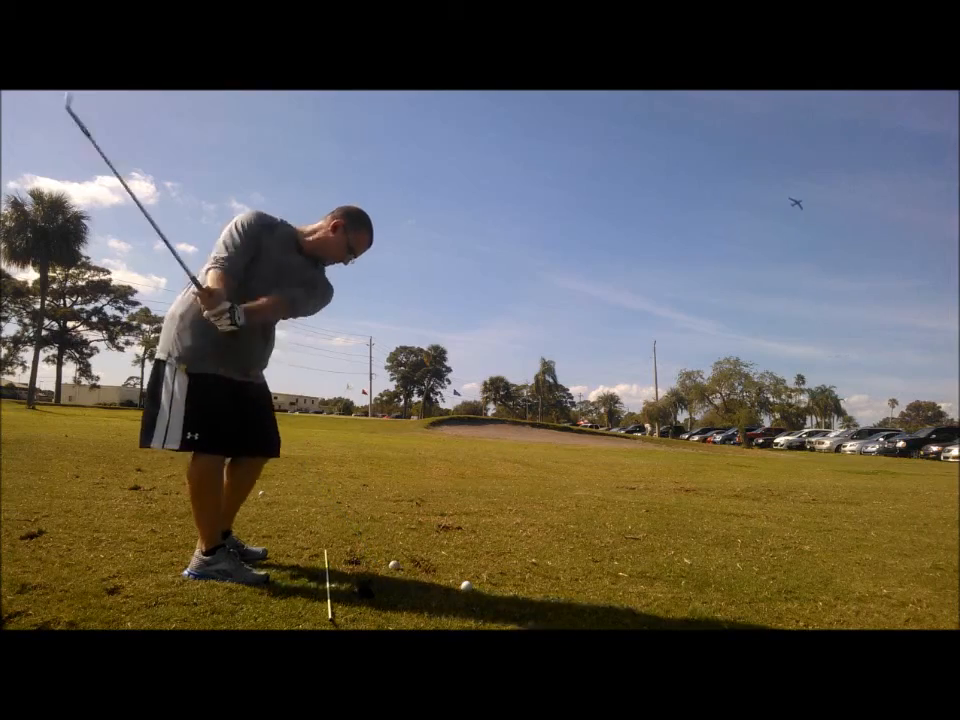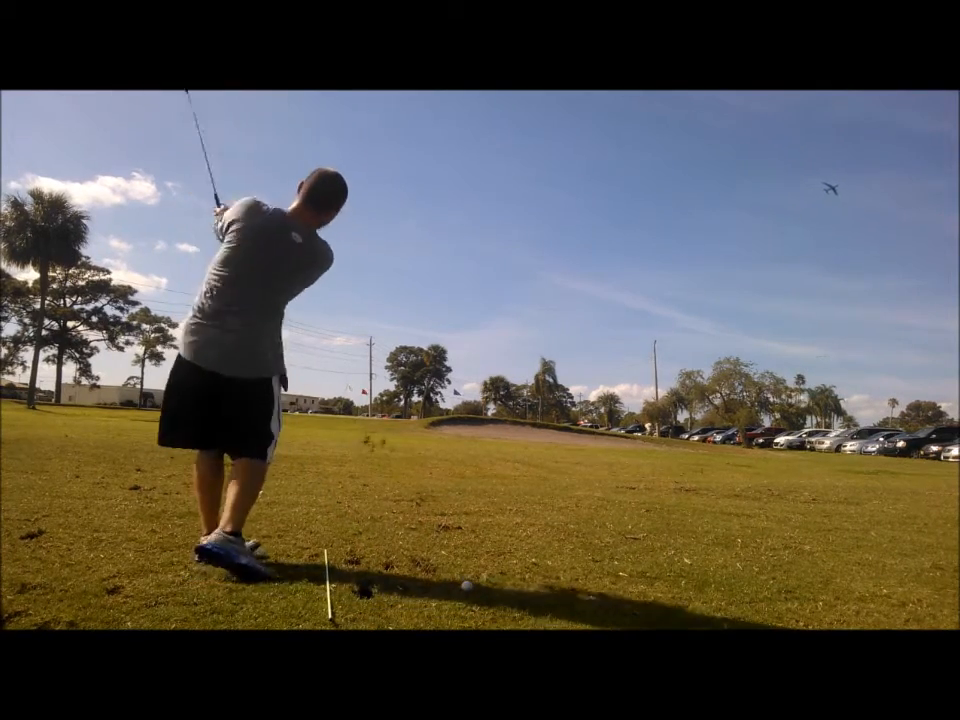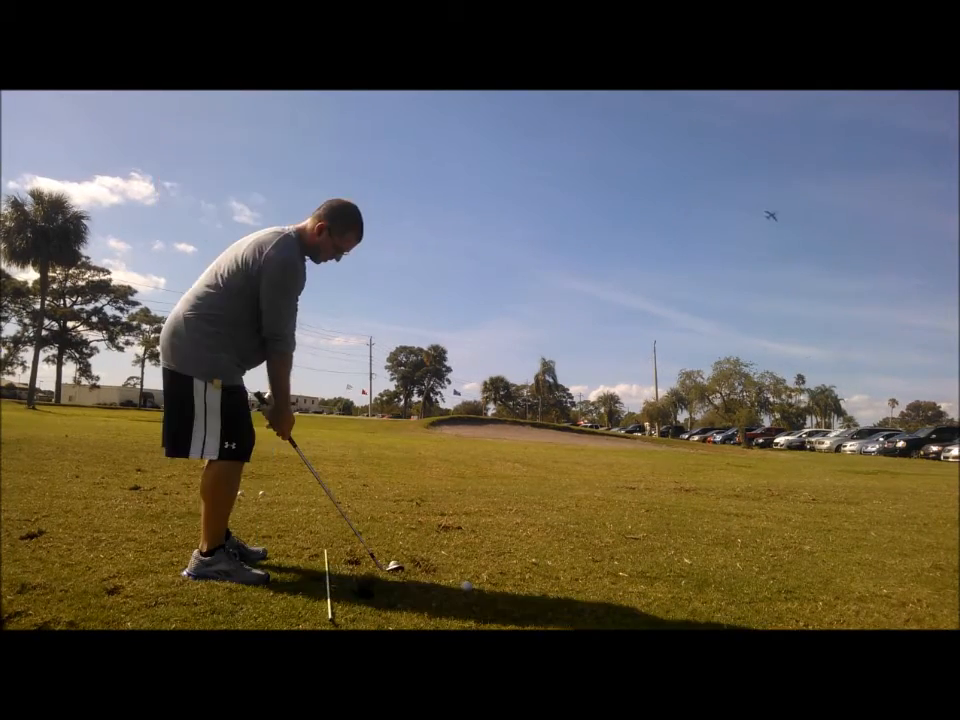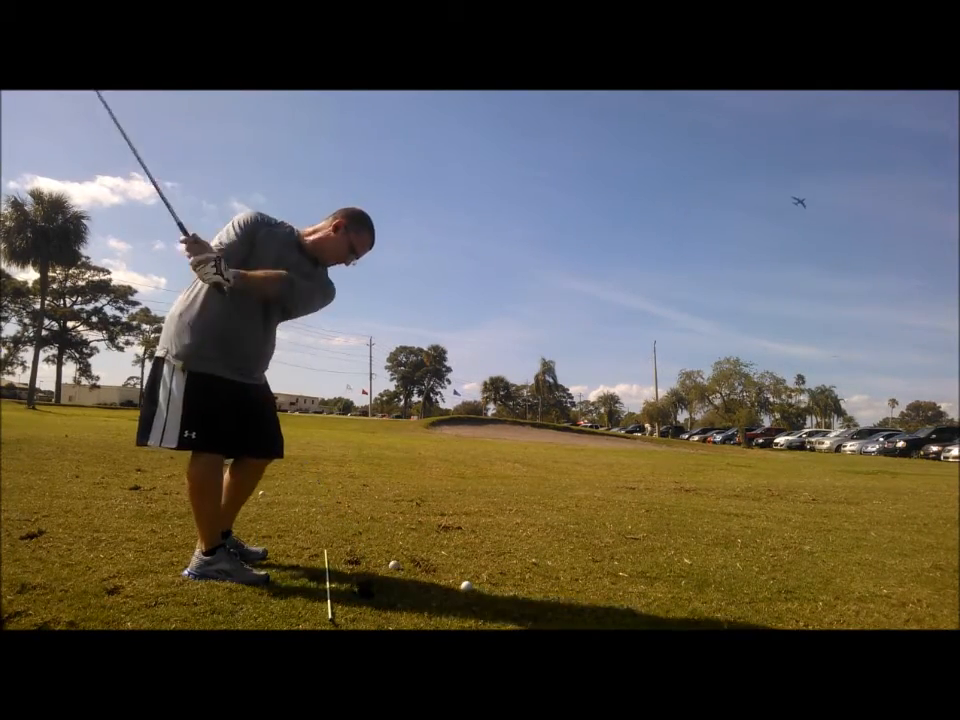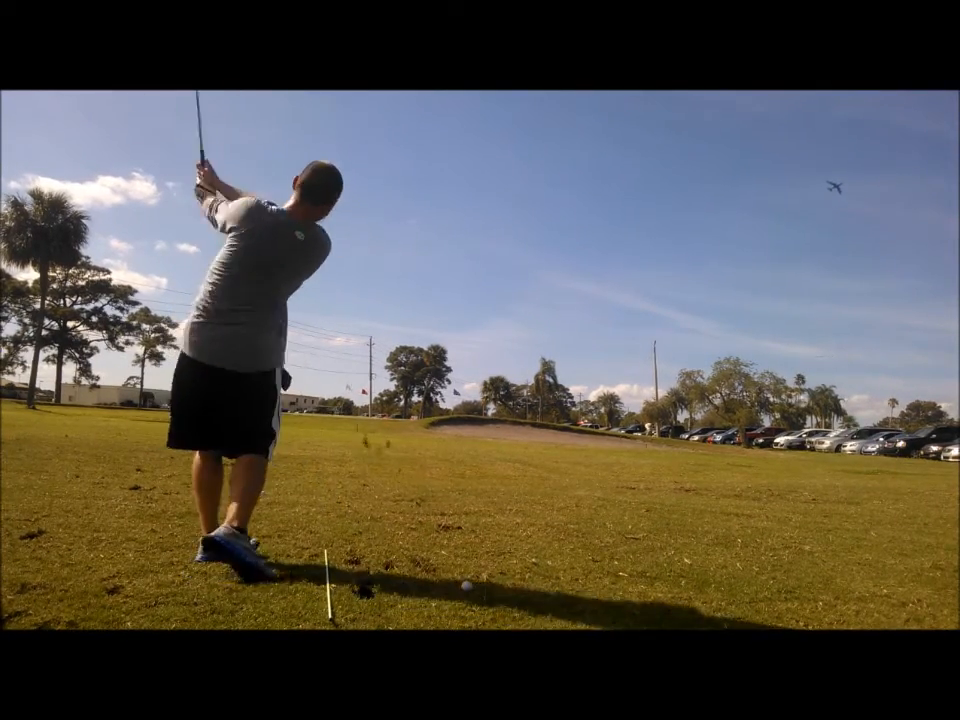
dt=1s
person 1, frame 1
left shoulder: (318, 287)
right shoulder: (258, 226)
left elbow: (278, 304)
right elbow: (221, 267)
left wrist: (235, 314)
right wrist: (218, 299)
left hip: (243, 364)
right hip: (193, 347)
left knee: (256, 451)
right knee: (209, 449)
left ankle: (221, 537)
right ankle: (209, 554)
person 1, frame 2
left shoulder: (249, 213)
right shoulder: (320, 256)
left elbow: (225, 223)
left wrist: (224, 214)
left hip: (198, 348)
right hip: (254, 361)
left knee: (208, 446)
right knee: (252, 451)
left ankle: (211, 532)
right ankle: (226, 534)
person 1, frame 3
left shoulder: (279, 242)
right shoulder: (285, 257)
right elbow: (278, 337)
right wrist: (281, 401)
left hip: (207, 354)
right hip: (200, 353)
left knee: (231, 449)
right knee: (227, 451)
left ankle: (217, 540)
right ankle: (209, 554)
person 1, frame 4
left shoulder: (319, 287)
right shoulder: (257, 226)
left elbow: (278, 285)
right elbow: (219, 259)
left wrist: (228, 276)
right wrist: (208, 259)
left hip: (246, 369)
right hip: (193, 350)
left knee: (258, 453)
right knee: (209, 451)
left ankle: (221, 537)
right ankle: (208, 554)
person 1, frame 5
left shoulder: (249, 214)
right shoulder: (319, 245)
left elbow: (214, 209)
left wrist: (209, 186)
right wrist: (219, 185)
left hip: (201, 347)
right hip: (256, 358)
left knee: (206, 447)
right knee: (253, 450)
left ankle: (210, 533)
right ankle: (233, 532)
